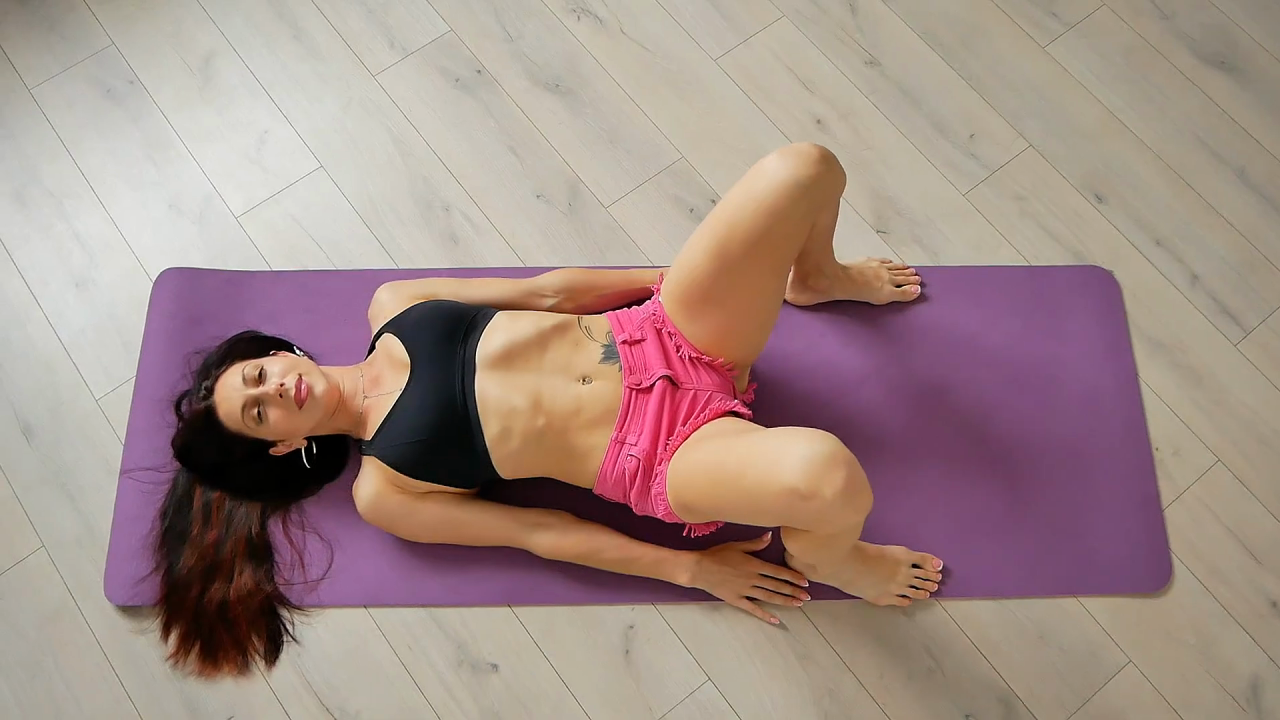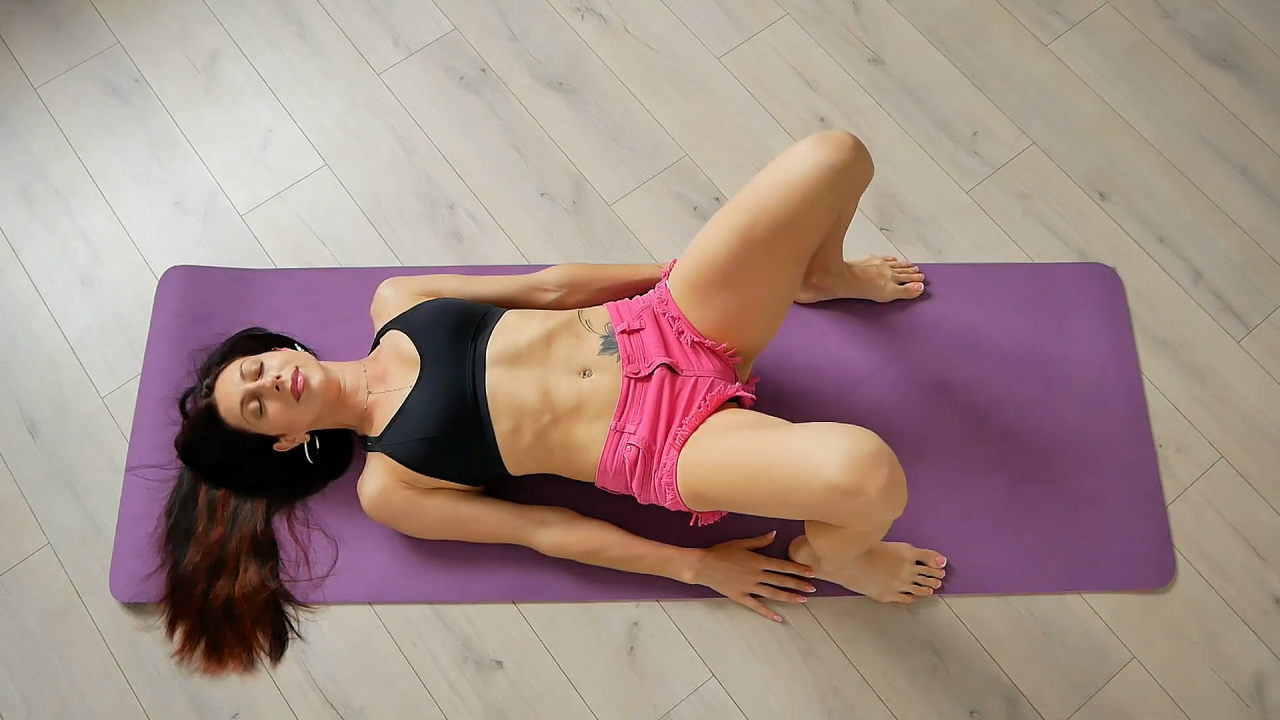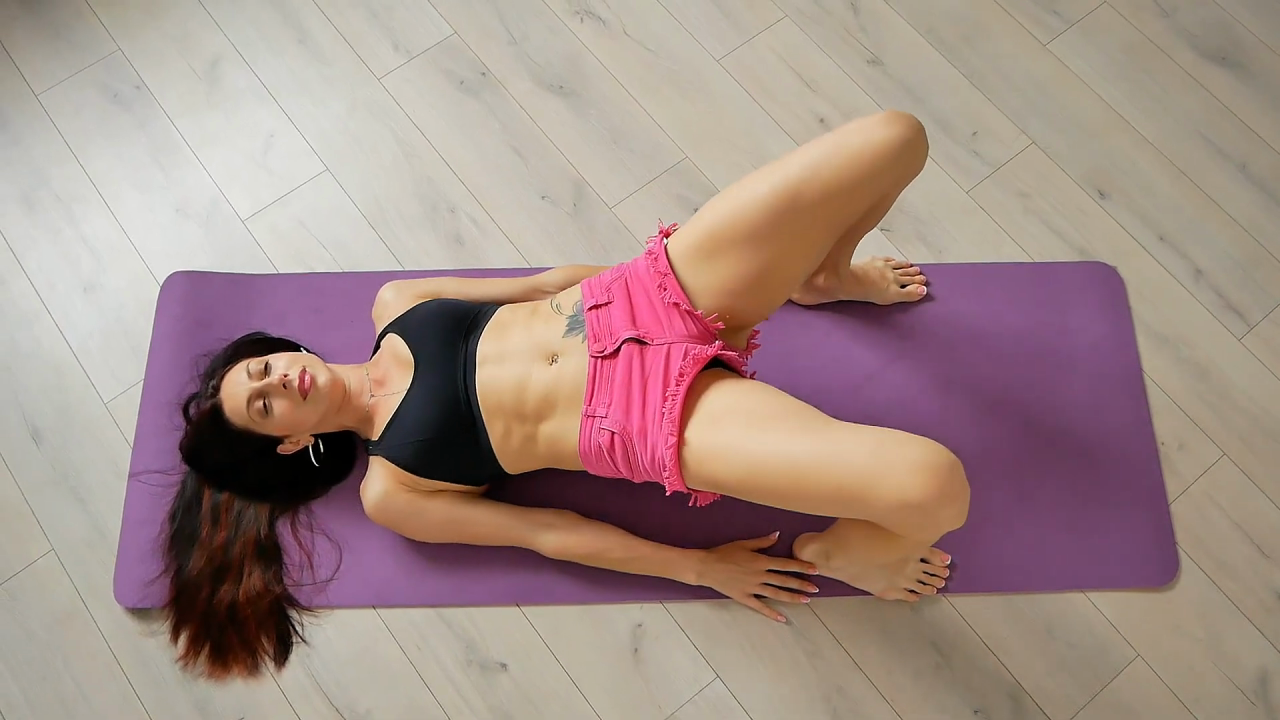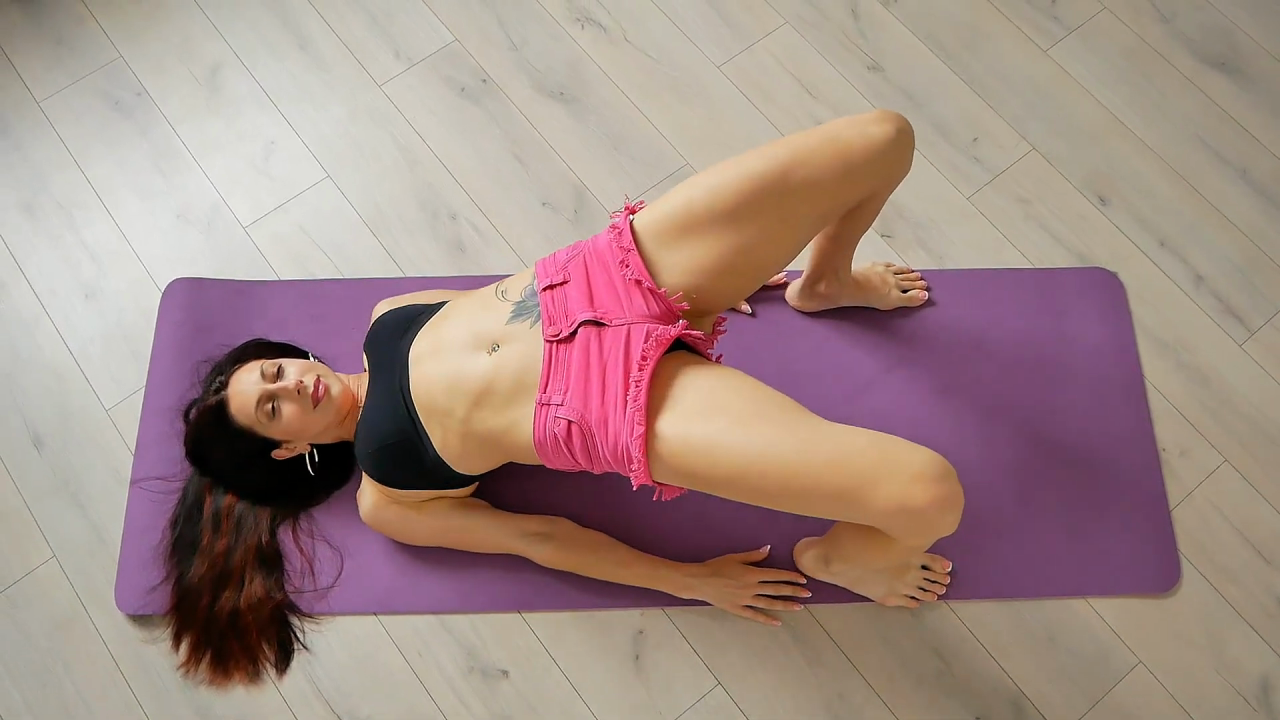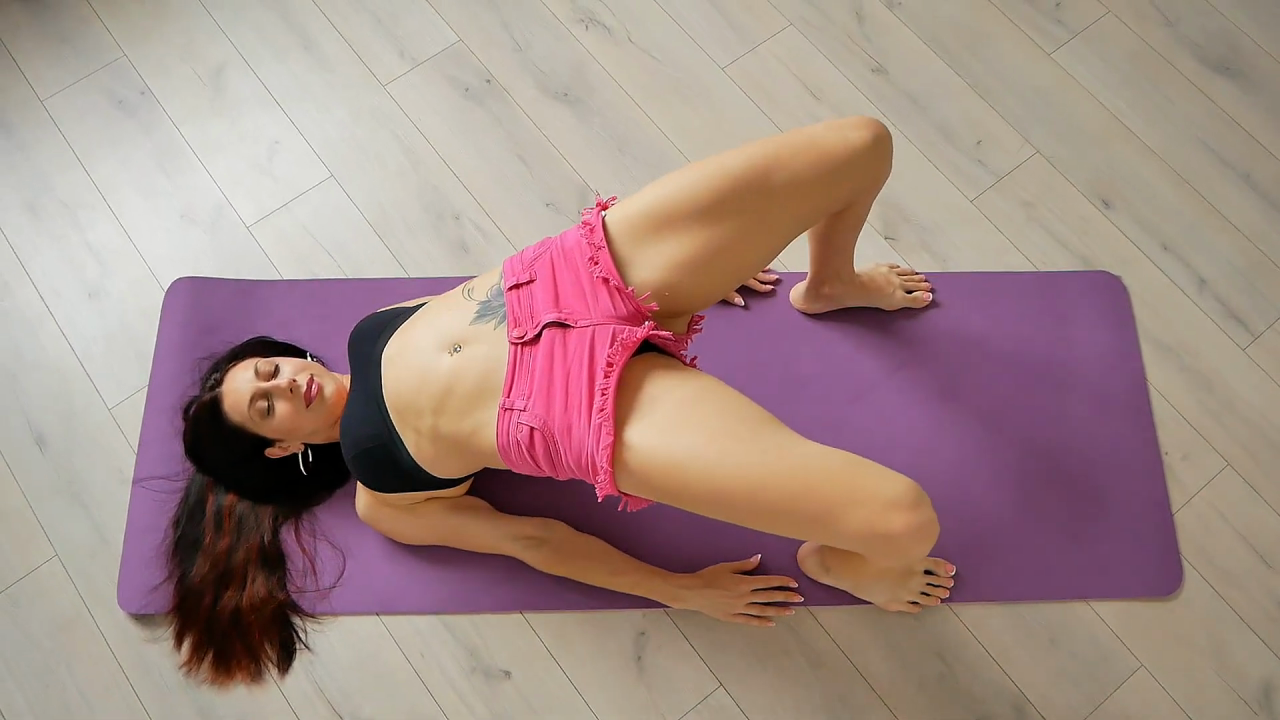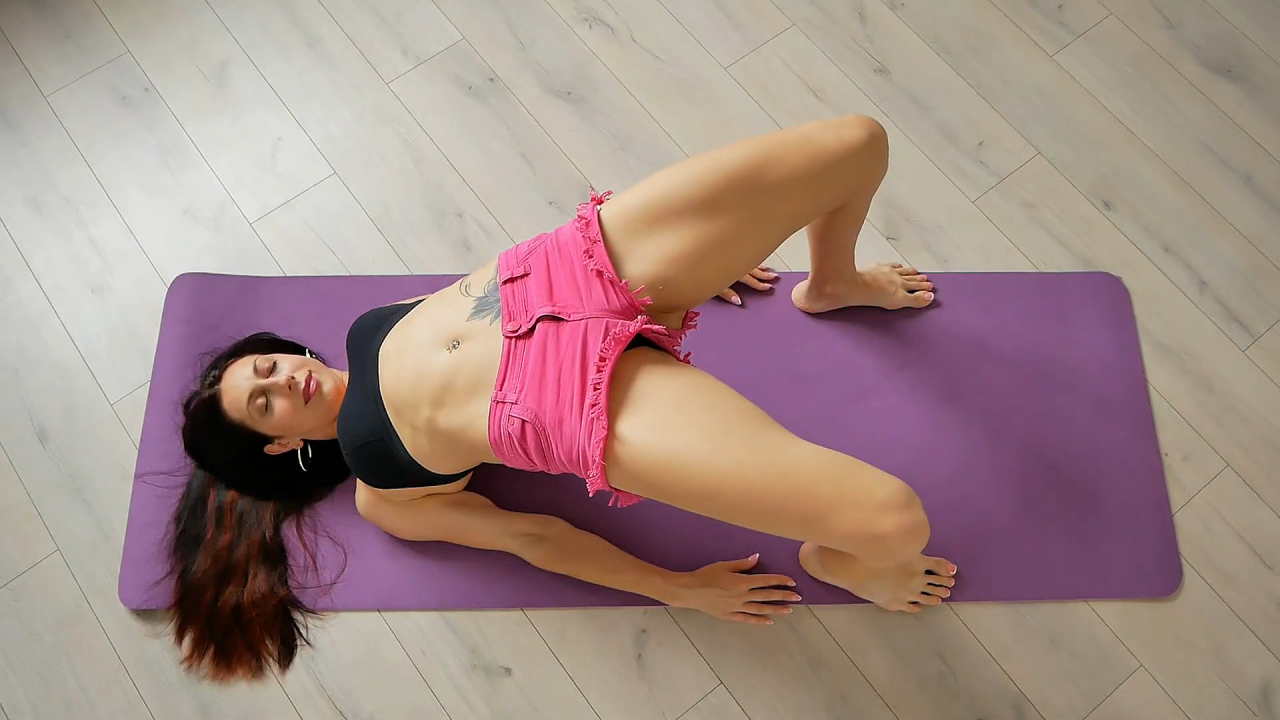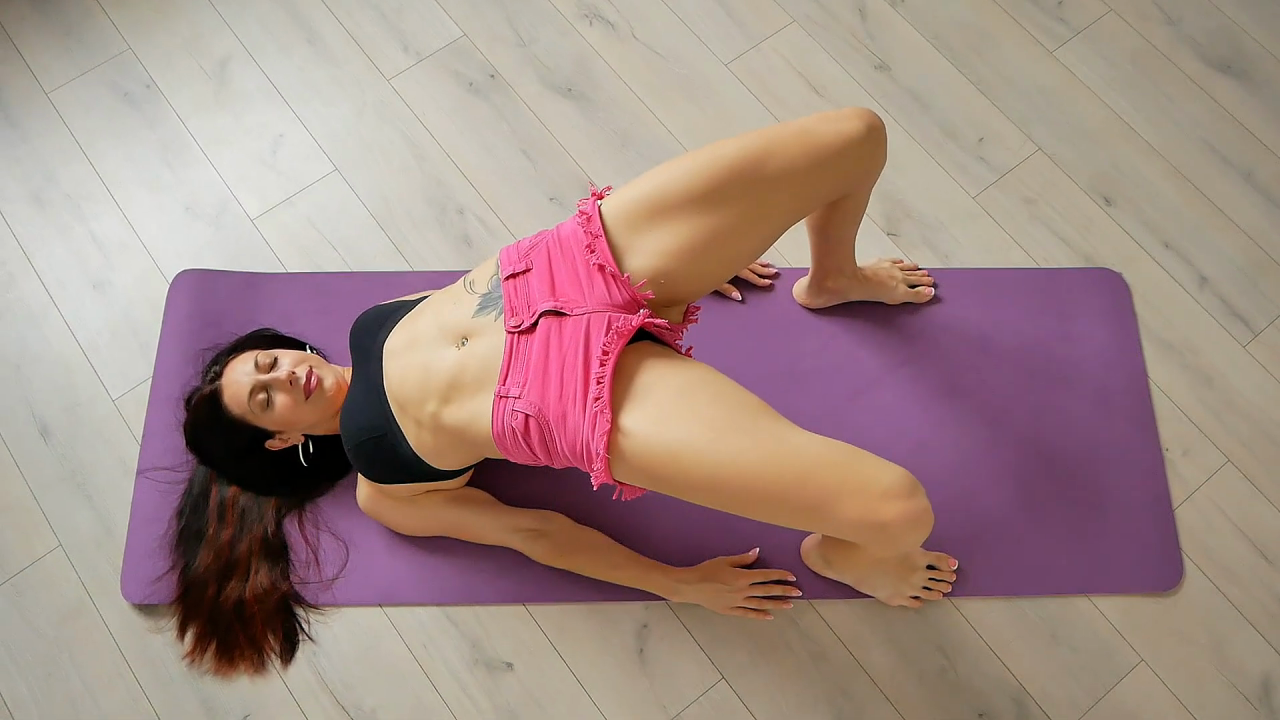
dt=0.7s
person 1, frame 1
left shoulder: (391, 308)
right shoulder: (381, 489)
left elbow: (545, 289)
right elbow: (539, 532)
left wrist: (686, 270)
right wrist: (692, 568)
left hip: (662, 336)
right hip: (667, 453)
left knee: (802, 169)
right knee: (823, 477)
left ankle: (815, 278)
right ankle: (824, 559)
person 1, frame 2
left shoulder: (393, 303)
right shoulder: (386, 487)
left elbow: (547, 287)
right elbow: (543, 530)
left wrist: (685, 269)
right wrist: (697, 567)
left hip: (668, 329)
right hip: (670, 440)
left knee: (833, 156)
right knee: (861, 474)
left ankle: (822, 277)
right ankle: (828, 558)
person 1, frame 3
left shoulder: (393, 306)
right shoulder: (388, 491)
right elbow: (548, 533)
left wrist: (668, 263)
right wrist: (704, 569)
right hip: (662, 413)
left knee: (896, 136)
right knee: (931, 488)
left ankle: (820, 277)
right ankle: (837, 553)
person 1, frame 4
left shoulder: (384, 323)
right shoulder: (383, 499)
right elbow: (539, 539)
left wrist: (704, 276)
right wrist: (698, 582)
right hip: (628, 397)
left knee: (884, 136)
right knee: (927, 495)
left ankle: (823, 284)
right ankle: (835, 559)
person 1, frame 5
left shoulder: (372, 330)
right shoulder: (380, 498)
left elbow: (493, 289)
right elbow: (530, 541)
left wrist: (694, 269)
right wrist: (689, 592)
right hip: (605, 402)
left knee: (861, 141)
right knee: (902, 521)
left ankle: (830, 284)
right ankle: (833, 563)
person 1, frame 6
left shoulder: (368, 329)
right shoulder: (381, 494)
left elbow: (486, 283)
right elbow: (529, 537)
left wrist: (690, 266)
right wrist: (685, 591)
right hip: (602, 396)
left knee: (858, 141)
right knee: (892, 521)
left ankle: (832, 284)
right ankle: (837, 563)
person 1, frame 7
left shoulder: (372, 324)
right shoulder: (381, 489)
left elbow: (487, 281)
right elbow: (533, 532)
left wrist: (690, 261)
right wrist: (686, 586)
right hip: (608, 393)
left knee: (857, 133)
right knee: (898, 510)
left ankle: (831, 279)
right ankle: (838, 557)
